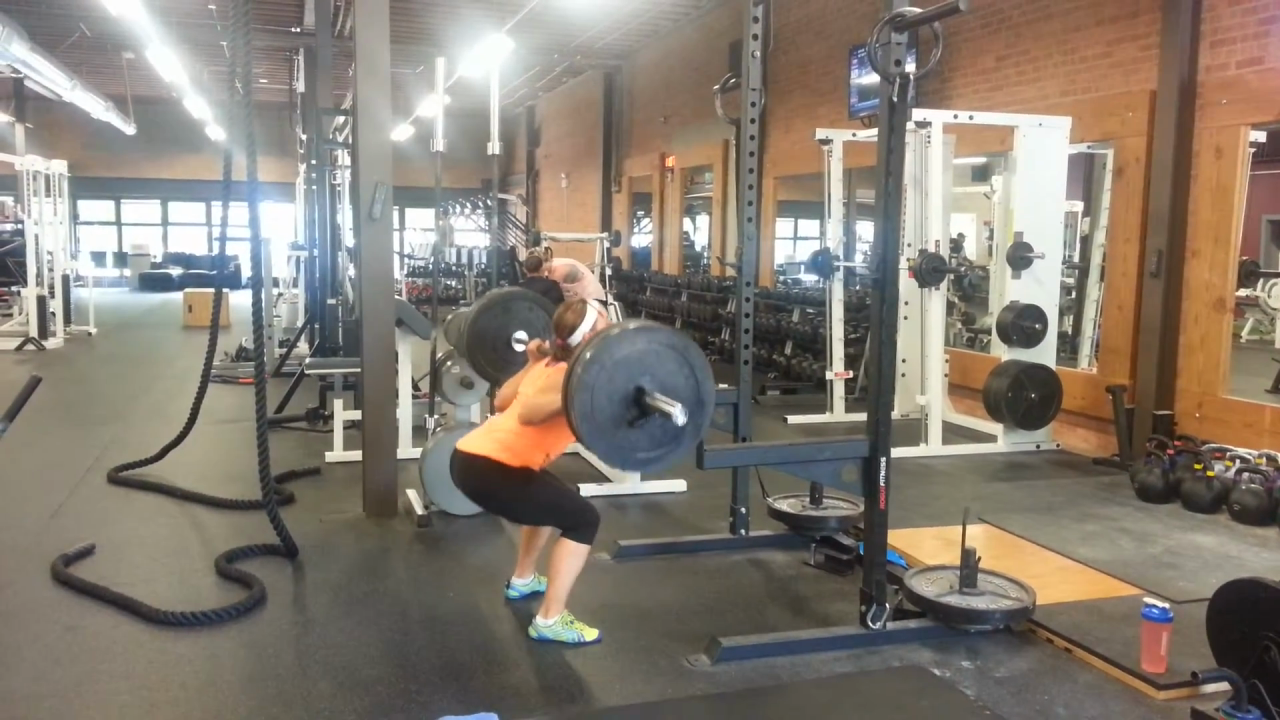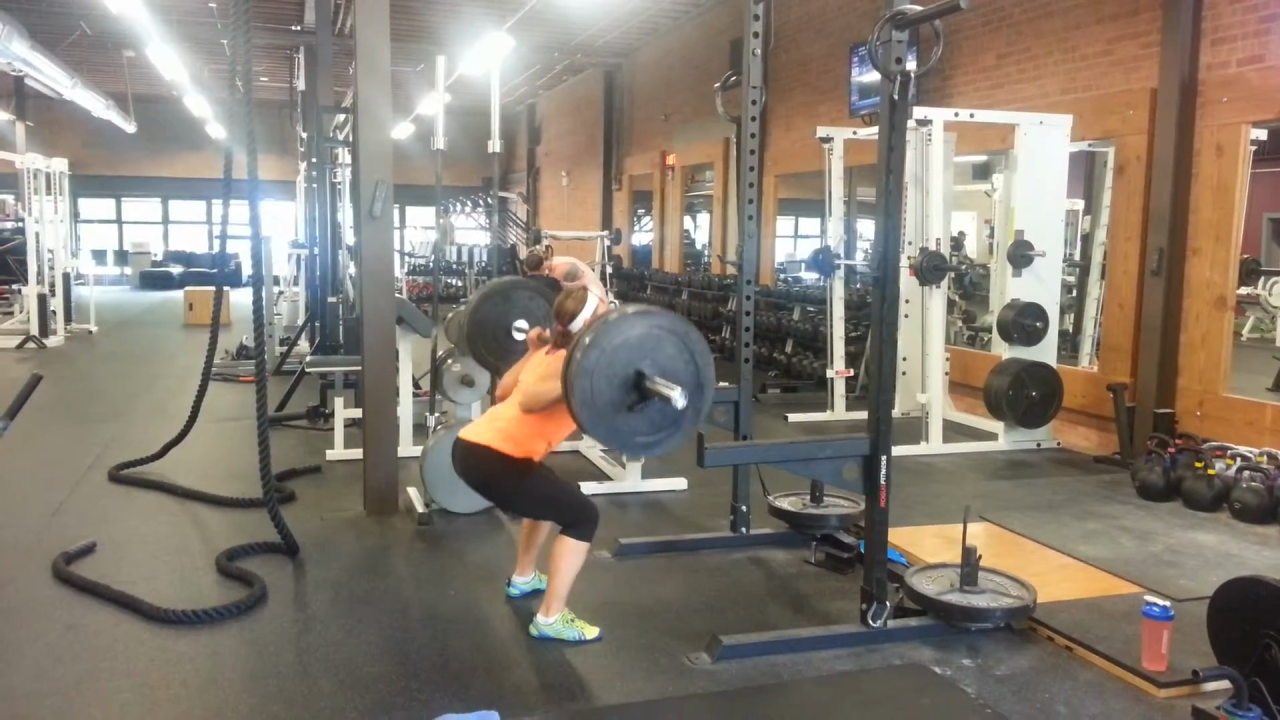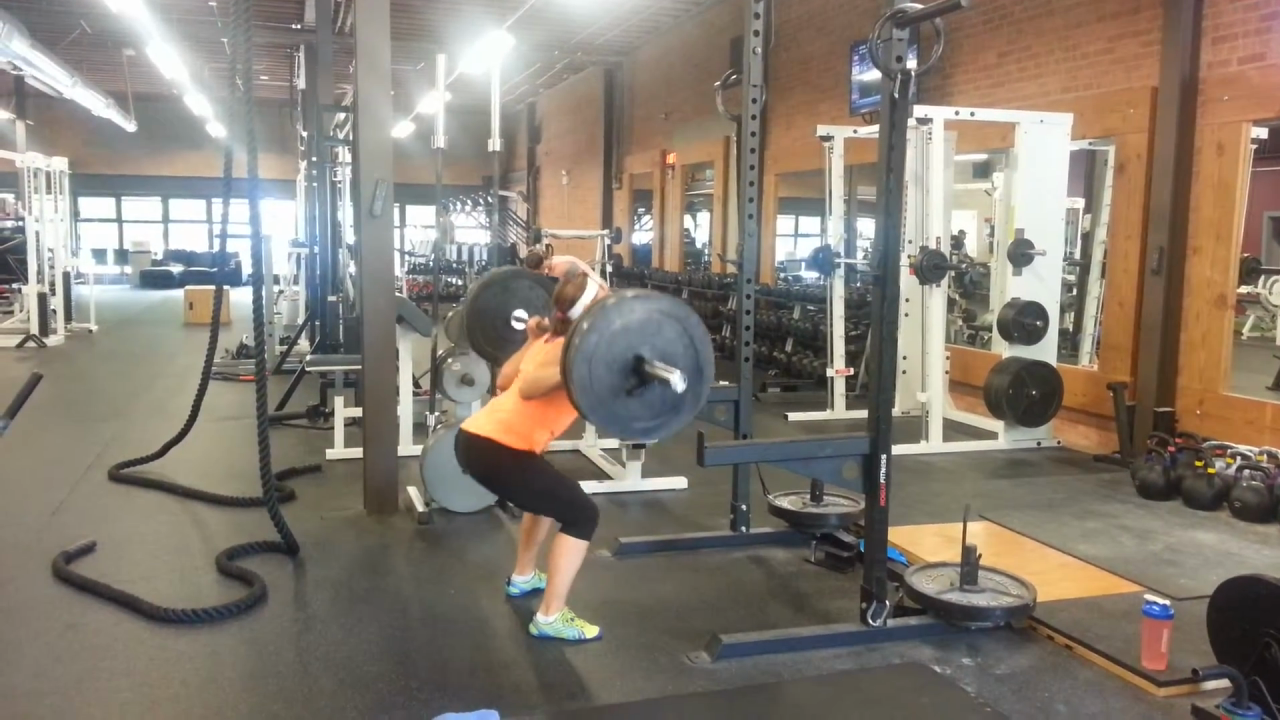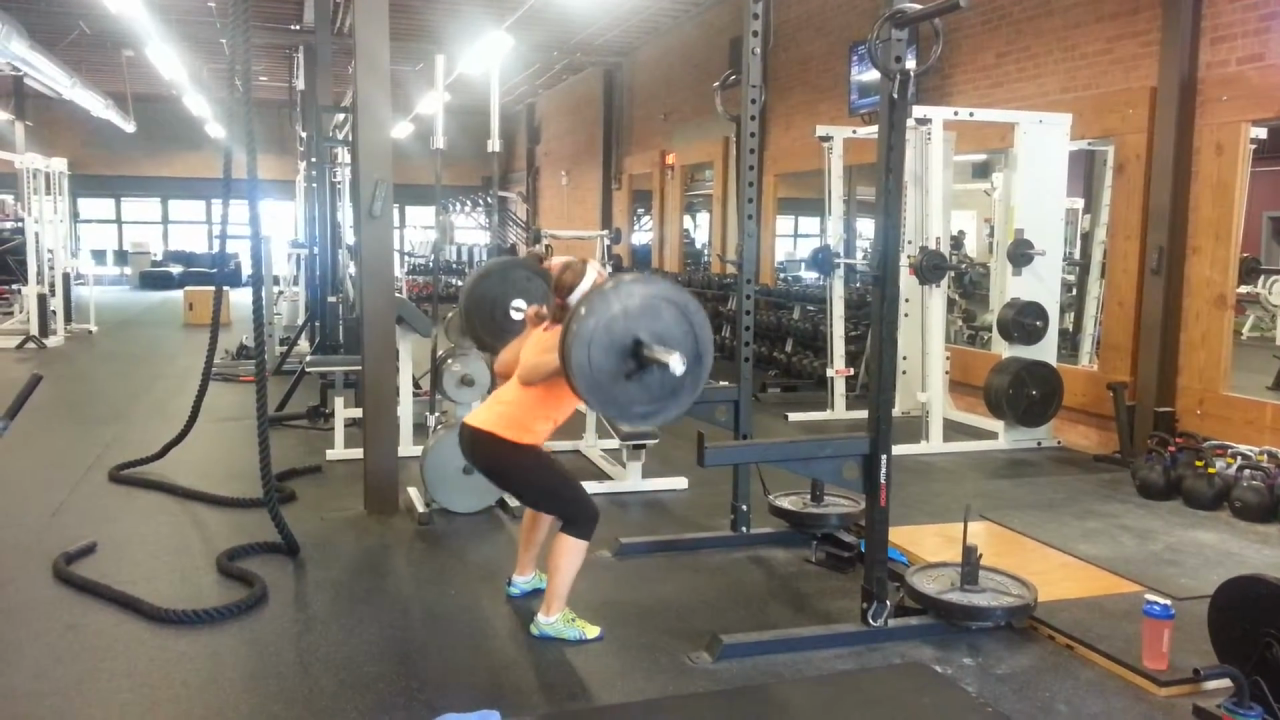
dt=0.1s
person 1, frame 1
left shoulder: (550, 365)
right elbow: (528, 414)
left hip: (472, 456)
right hip: (486, 467)
left knee: (555, 499)
right knee: (582, 519)
left ankle: (522, 580)
right ankle: (550, 620)
person 1, frame 2
left shoulder: (550, 353)
left elbow: (503, 390)
right elbow: (529, 402)
left hip: (474, 446)
right hip: (488, 457)
left knee: (555, 494)
right knee: (582, 515)
left ankle: (523, 577)
right ankle: (551, 618)
person 1, frame 3
left shoulder: (550, 342)
left elbow: (504, 380)
right elbow: (529, 388)
left hip: (476, 437)
right hip: (496, 448)
left knee: (551, 493)
right knee: (582, 514)
left ankle: (523, 577)
right ankle: (551, 618)
person 1, frame 4
left shoulder: (549, 329)
left elbow: (502, 367)
right elbow: (529, 375)
left wrist: (531, 328)
left hip: (480, 430)
right hip: (499, 441)
left knee: (553, 491)
right knee: (582, 513)
left ankle: (523, 577)
right ankle: (552, 618)
